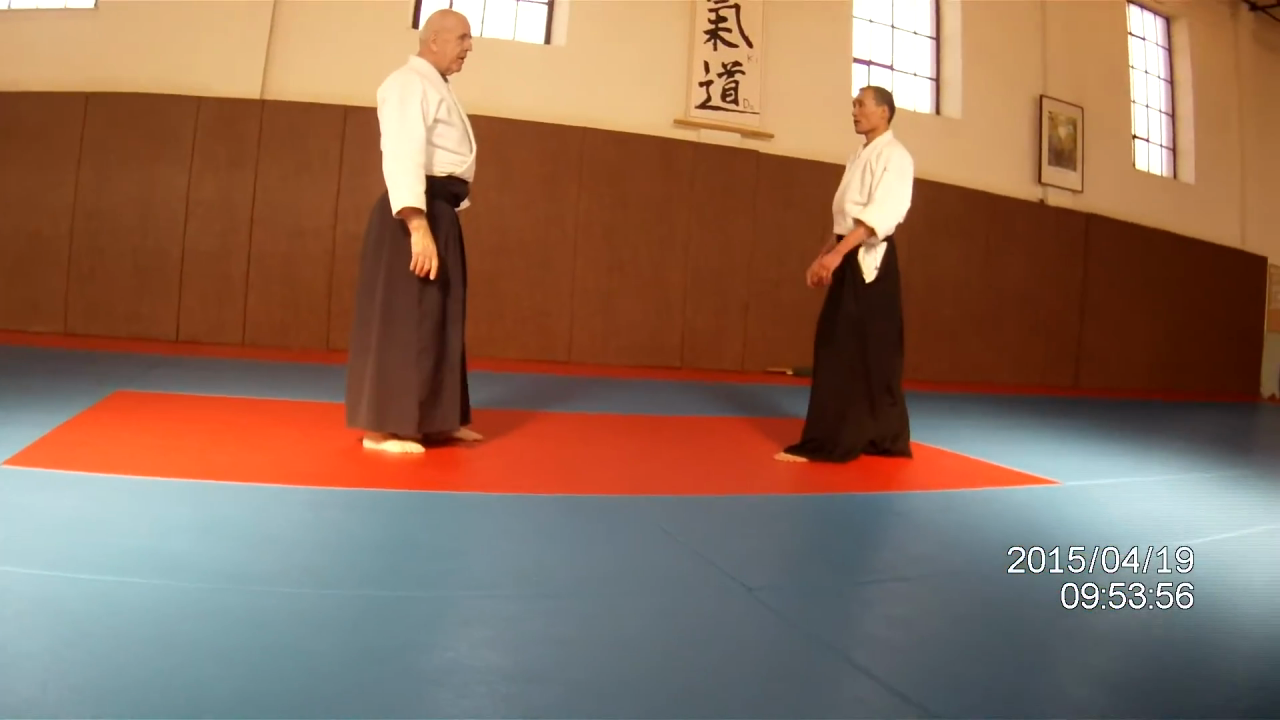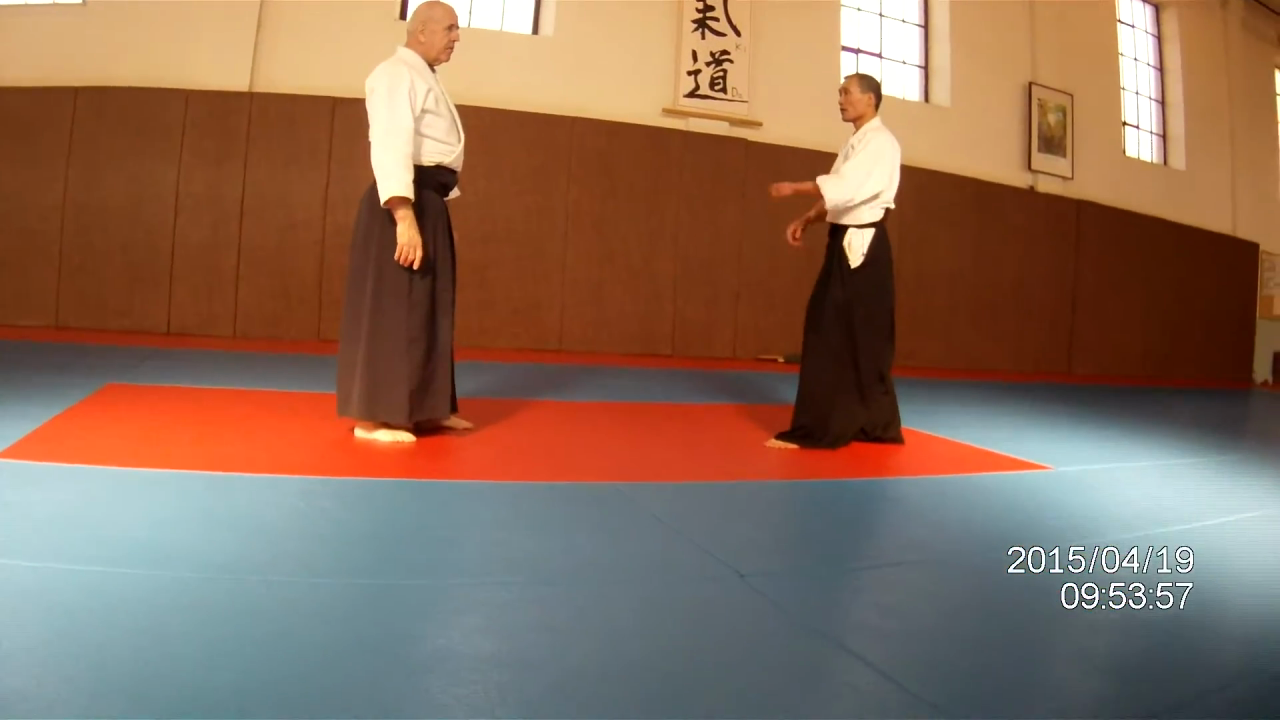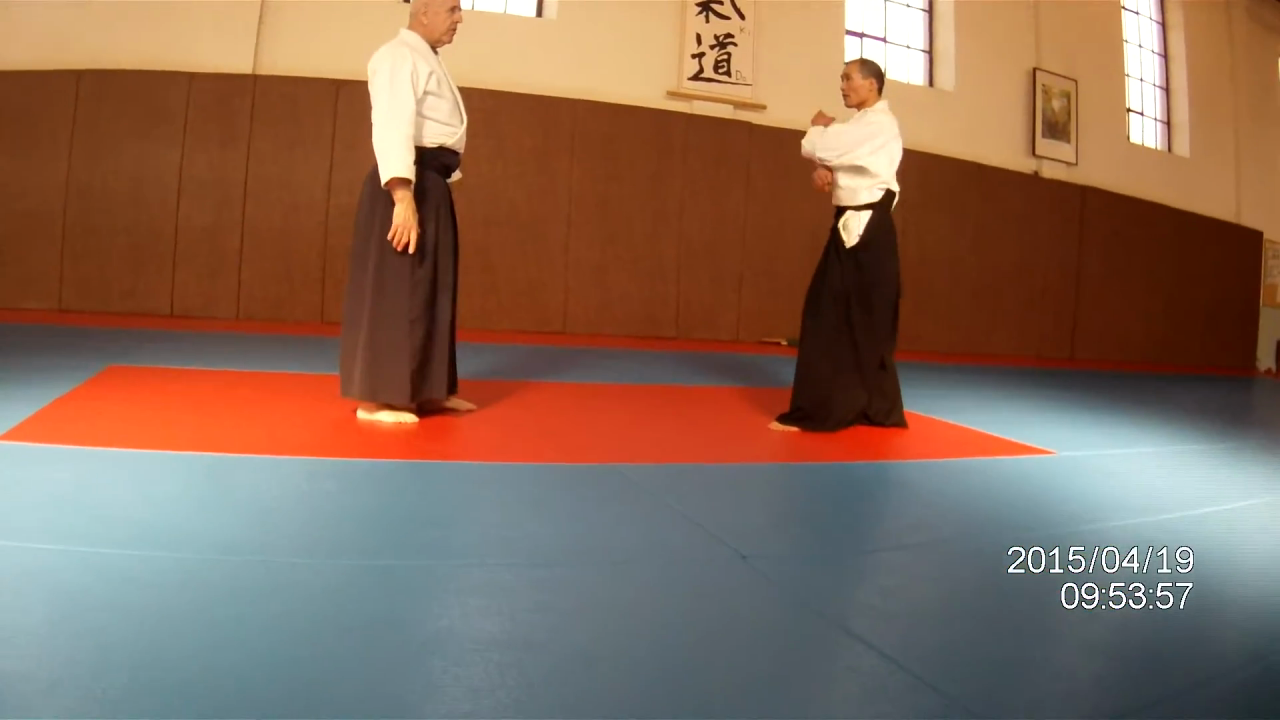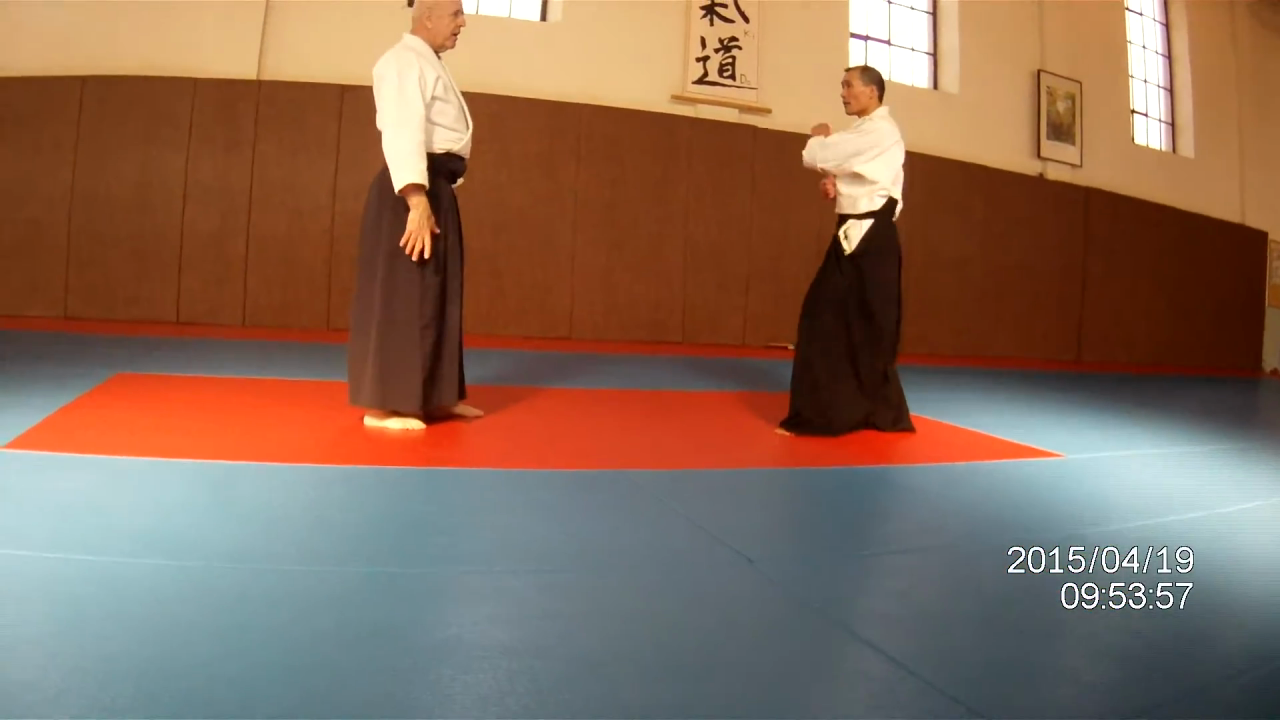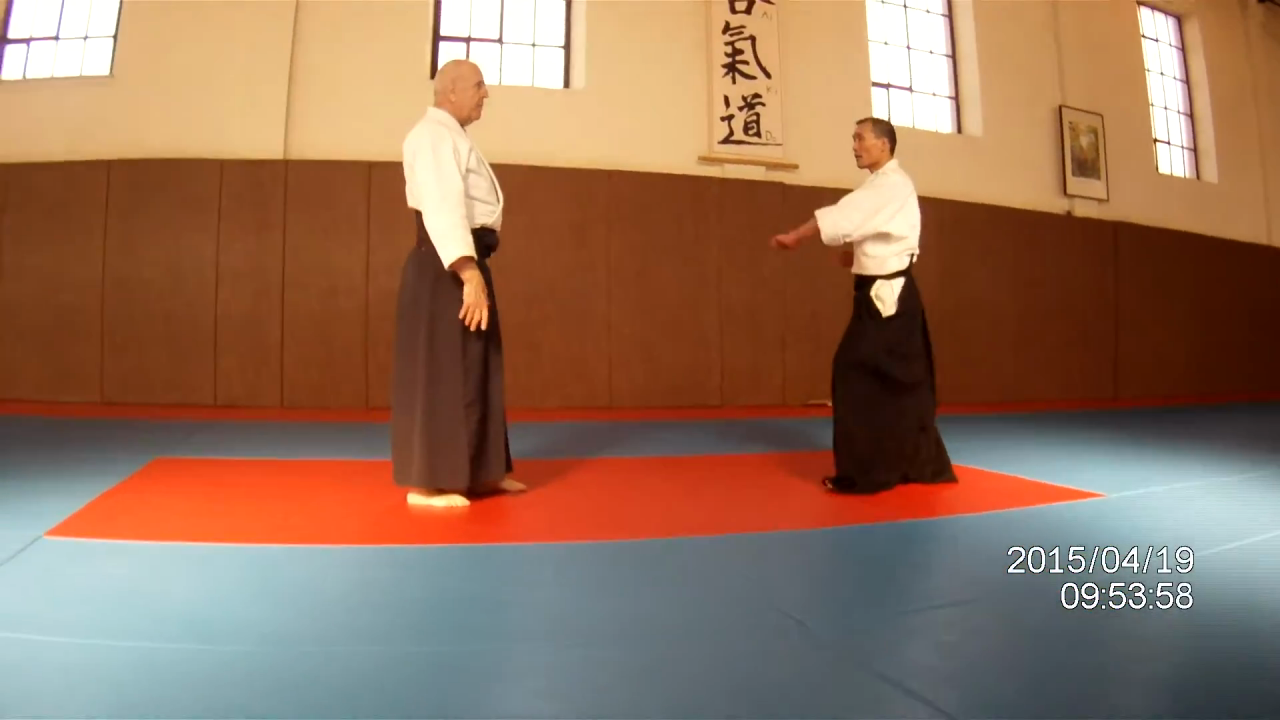
dt=0.3s
person 1, frame 1
left shoulder: (436, 89)
right shoulder: (410, 84)
right elbow: (403, 158)
right wrist: (418, 227)
left hip: (440, 214)
right hip: (416, 215)
left knee: (438, 320)
right knee: (402, 320)
left ankle: (432, 421)
right ankle: (381, 429)
person 1, frame 2
left shoulder: (424, 78)
right shoulder: (397, 74)
right elbow: (391, 147)
left wrist: (437, 211)
right wrist: (405, 215)
left hip: (428, 205)
right hip: (404, 205)
left knee: (426, 309)
right knee: (392, 308)
left ankle: (424, 410)
right ankle: (373, 418)
person 1, frame 3
left shoulder: (427, 60)
right shoulder: (399, 56)
right elbow: (392, 129)
right wrist: (404, 197)
left hip: (431, 186)
right hip: (407, 186)
left knee: (429, 290)
right knee: (394, 291)
left ankle: (425, 390)
right ankle: (375, 398)
person 1, frame 4
left shoulder: (429, 65)
right shoulder: (404, 60)
right elbow: (402, 134)
right wrist: (418, 202)
left hip: (435, 191)
right hip: (411, 192)
left knee: (433, 297)
right knee: (400, 297)
left ankle: (432, 397)
right ankle: (381, 406)
person 1, frame 5
left shoulder: (453, 138)
right shoulder: (434, 136)
right elbow: (442, 208)
right wrist: (471, 274)
left hip: (464, 267)
right hip: (446, 269)
left knee: (471, 372)
right knee: (441, 373)
left ankle: (474, 473)
right ankle: (426, 484)
person 2, frame 1
left shoulder: (893, 155)
right shoulder: (862, 155)
left elbow: (881, 215)
left wrist: (836, 254)
right wrist: (822, 256)
left hip: (870, 261)
right hip: (852, 259)
left knee: (844, 351)
right knee: (870, 352)
left ankle: (824, 443)
right ankle: (882, 437)
person 2, frame 2
left shoulder: (878, 141)
right shoulder: (858, 140)
left elbow: (844, 188)
left wrist: (794, 187)
right wrist: (805, 220)
left hip: (862, 247)
right hip: (849, 245)
left knee: (833, 334)
right knee: (859, 338)
left ankle: (815, 429)
right ankle: (873, 423)
person 2, frame 3
left shoulder: (877, 123)
right shoulder: (866, 124)
left elbow: (818, 146)
right elbow: (838, 163)
left wrist: (818, 126)
right wrist: (823, 171)
left hip: (863, 229)
right hip: (861, 228)
left knee: (830, 316)
right knee: (865, 321)
left ankle: (814, 412)
right ankle: (874, 407)
person 2, frame 4
left shoulder: (879, 131)
right shoulder: (868, 131)
left elbow: (817, 154)
right elbow: (845, 173)
left wrist: (819, 136)
right wrist: (832, 184)
left hip: (864, 238)
right hip: (866, 237)
left knee: (825, 319)
right knee: (866, 329)
left ankle: (816, 415)
right ankle: (882, 411)
person 2, frame 5
left shoulder: (892, 184)
right shoulder: (880, 185)
left elbow: (841, 219)
left wrist: (794, 236)
right wrist: (857, 257)
left hip: (887, 296)
right hip: (883, 295)
left knee: (855, 375)
right knee: (900, 383)
left ankle: (862, 473)
right ankle: (923, 464)
